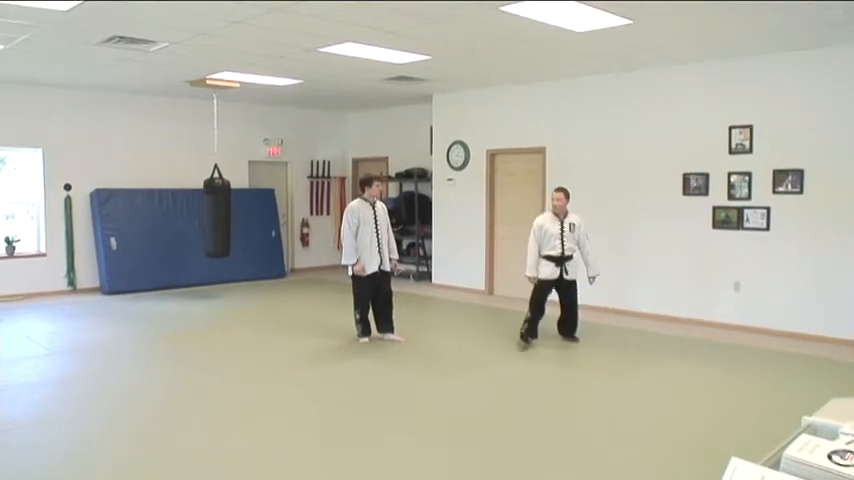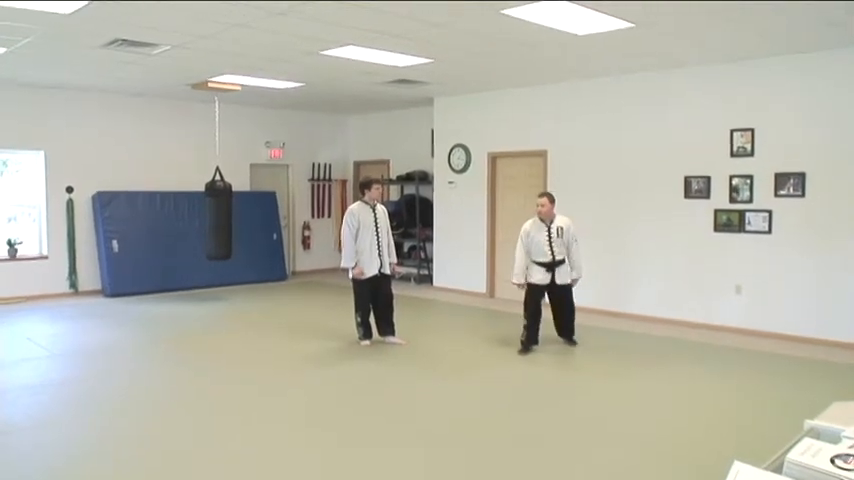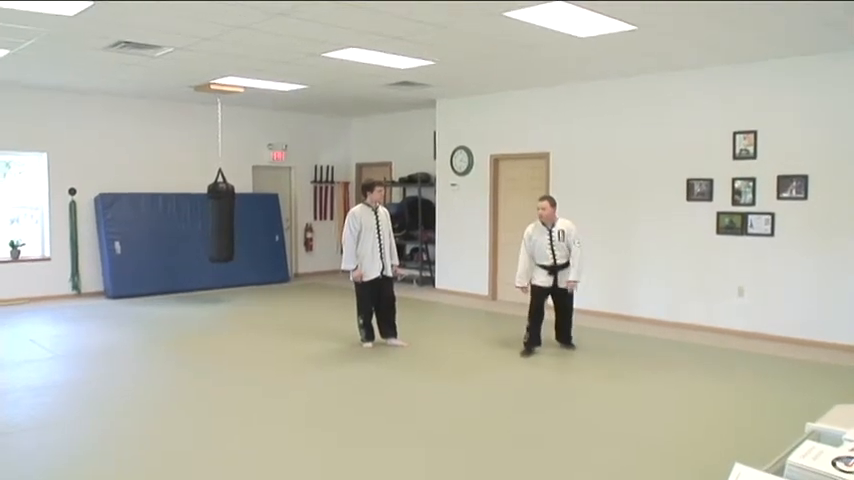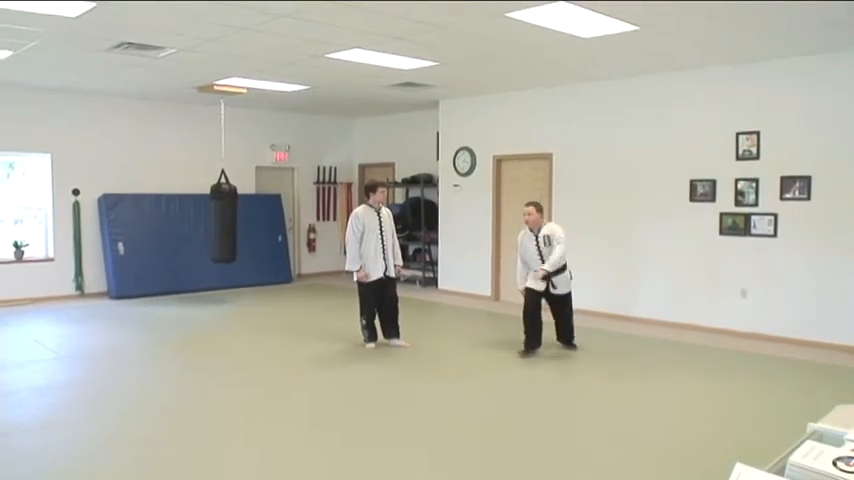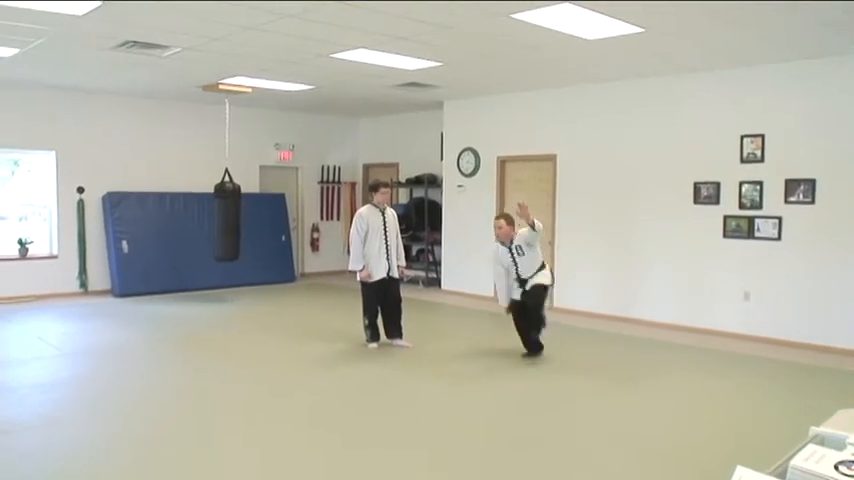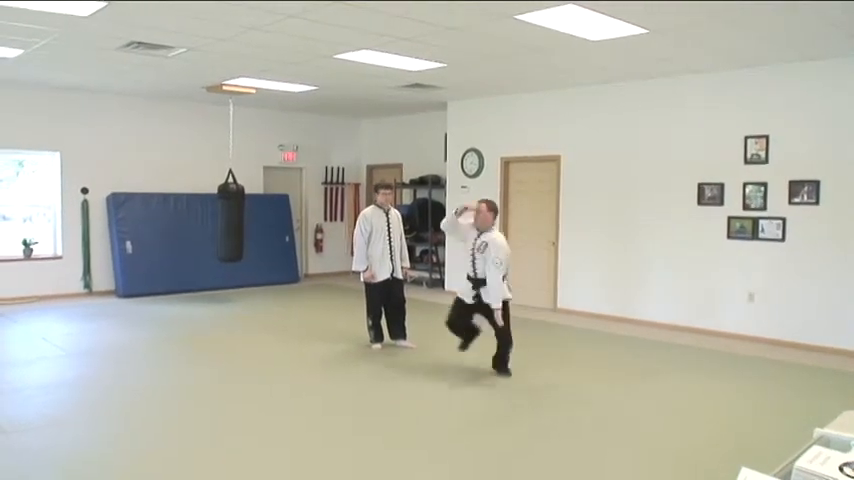
dt=0.3s
person 1, frame 1
left shoulder: (381, 207)
right shoulder: (353, 208)
left elbow: (388, 233)
right elbow: (348, 236)
left wrist: (393, 256)
right wrist: (354, 262)
left hip: (382, 262)
right hip: (363, 264)
left knee: (384, 297)
right knee: (362, 300)
left ankle: (387, 330)
right ankle: (363, 332)
person 1, frame 2
left shoulder: (382, 210)
right shoulder: (354, 211)
left elbow: (388, 236)
right elbow: (348, 239)
left wrist: (392, 260)
right wrist: (353, 265)
left hip: (382, 265)
right hip: (363, 267)
left knee: (385, 300)
right knee: (363, 303)
left ankle: (387, 333)
right ankle: (365, 335)
person 1, frame 3
left shoulder: (384, 212)
right shoulder: (355, 213)
left elbow: (390, 238)
right elbow: (349, 241)
left wrist: (394, 262)
right wrist: (353, 267)
left hip: (384, 268)
right hip: (365, 269)
left knee: (387, 302)
right knee: (365, 306)
left ankle: (390, 335)
right ankle: (367, 337)
person 1, frame 4
left shoulder: (387, 213)
right shoulder: (358, 214)
left elbow: (393, 238)
right elbow: (352, 242)
left wrist: (397, 262)
right wrist: (357, 268)
left hip: (387, 268)
right hip: (368, 269)
left knee: (390, 303)
right knee: (368, 306)
left ankle: (392, 335)
right ankle: (370, 338)
person 1, frame 5
left shoulder: (391, 213)
right shoulder: (363, 214)
left elbow: (397, 239)
right elbow: (356, 242)
left wrist: (401, 263)
right wrist: (361, 267)
left hip: (391, 268)
right hip: (371, 269)
left knee: (394, 303)
right knee: (371, 306)
left ankle: (395, 336)
right ankle: (372, 337)
person 1, frame 6
left shoulder: (396, 214)
right shoulder: (367, 215)
left elbow: (401, 240)
right elbow: (360, 242)
left wrist: (405, 264)
right wrist: (364, 268)
left hip: (394, 269)
right hip: (375, 270)
left knee: (397, 304)
right knee: (375, 307)
left ankle: (399, 336)
right ankle: (376, 338)
person 2, frame 1
left shoulder: (576, 221)
right shoulder: (541, 220)
left elbow: (585, 246)
right elbow: (533, 246)
left wrist: (591, 270)
right wrist: (531, 271)
left hip: (568, 268)
right hip: (547, 267)
left knee: (570, 303)
right knee: (537, 301)
left ankle: (567, 332)
right ankle: (527, 335)
person 2, frame 2
left shoulder: (565, 223)
right shoulder: (528, 226)
left elbow: (573, 249)
right elbow: (521, 252)
left wrist: (576, 273)
right wrist: (519, 277)
left hip: (560, 272)
right hip: (537, 273)
left knee: (566, 306)
right knee: (532, 308)
left ankle: (567, 335)
right ankle: (528, 342)
person 2, frame 3
left shoulder: (567, 226)
right shoulder: (531, 230)
left elbow: (576, 252)
right elbow: (525, 256)
left wrist: (573, 277)
right wrist: (522, 280)
left hip: (563, 275)
right hip: (541, 275)
left knee: (565, 311)
right knee: (536, 310)
left ankle: (564, 339)
right ankle: (530, 344)
person 2, frame 4
left shoulder: (553, 230)
right shoulder: (523, 236)
left elbow: (560, 249)
right elbow: (522, 262)
left wrist: (546, 268)
right wrist: (522, 285)
left hip: (558, 278)
right hip: (536, 280)
left knee: (564, 312)
right knee: (530, 312)
left ankle: (567, 340)
right ankle: (531, 345)
person 2, frame 5
left shoulder: (525, 236)
right shoulder: (498, 250)
left elbow: (537, 230)
right elbow: (502, 277)
left wrist: (529, 219)
right wrist: (504, 302)
left hip: (538, 277)
right hip: (519, 285)
left knee: (533, 305)
right knee: (520, 319)
left ankle: (538, 326)
right ankle: (534, 348)
person 2, frame 6
left shoulder: (497, 241)
right shoulder: (471, 229)
left elbow: (495, 274)
right elbow: (446, 226)
left wrist: (496, 306)
right wrist: (459, 212)
left hip: (492, 290)
right hip: (472, 286)
left knee: (502, 331)
right knee: (454, 321)
left ankle: (501, 364)
right ankle: (470, 333)
